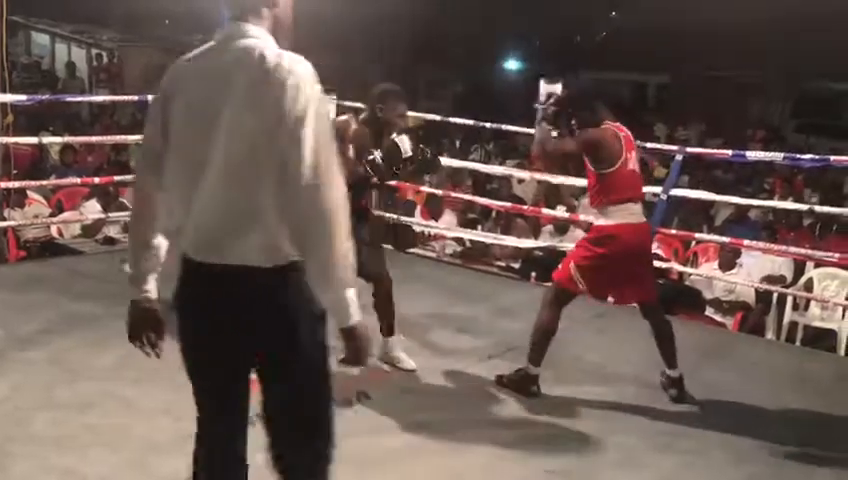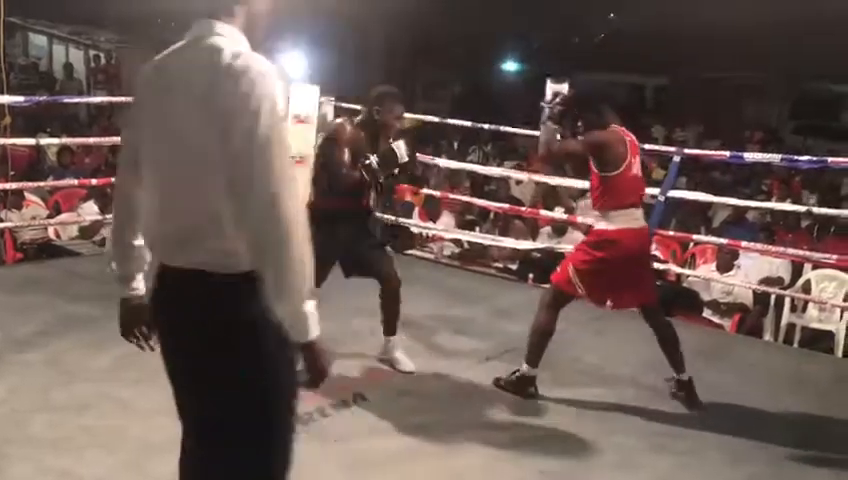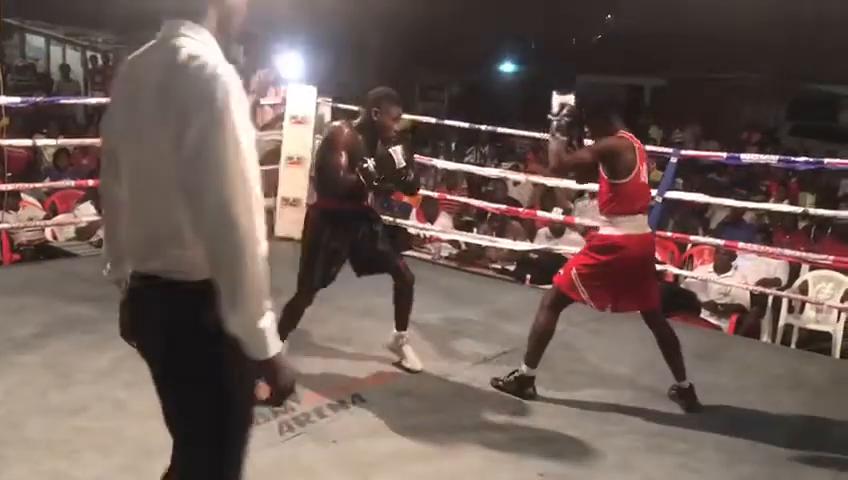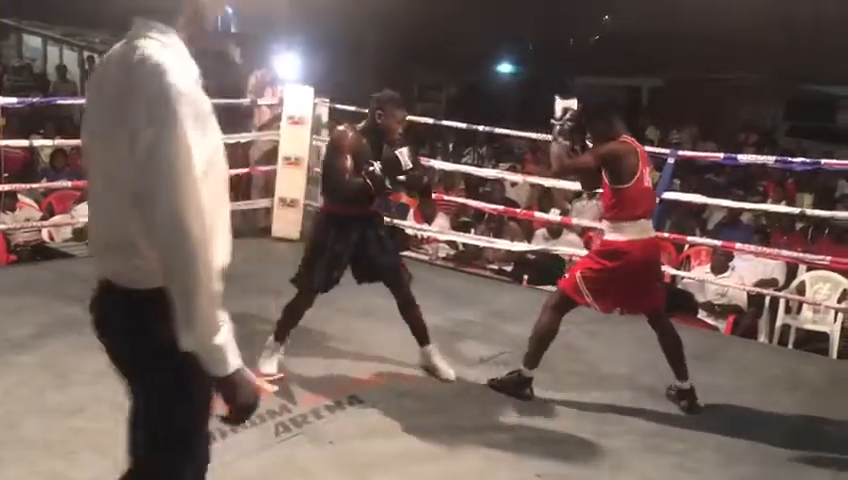
dt=0.1s
person 1, frame 1
left shoulder: (179, 76)
right shoulder: (287, 74)
left elbow: (149, 190)
right elbow: (318, 201)
left wrist: (142, 288)
right wrist: (347, 310)
left hip: (199, 286)
right hip: (271, 288)
person 1, frame 2
left shoulder: (156, 73)
right shoulder: (250, 74)
left elbow: (131, 187)
right elbow: (274, 207)
left wrist: (130, 283)
right wrist: (304, 327)
left hip: (175, 289)
right hip: (239, 295)
person 1, frame 3
left shoulder: (138, 67)
right shoulder: (205, 72)
left elbow: (117, 190)
right elbow: (231, 219)
left wrist: (125, 279)
right wrist: (266, 345)
left hip: (152, 293)
right hip: (198, 303)
person 1, frame 4
left shoulder: (117, 68)
right shoulder: (163, 73)
right elbow: (182, 227)
right wrist: (224, 362)
left hip: (122, 298)
right hip: (159, 311)
person 2, frame 1
left shoulder: (596, 136)
right shoulder: (621, 133)
left elbow: (544, 153)
right elbow: (575, 155)
left wrist: (544, 120)
right wrist: (561, 122)
left hip: (610, 233)
right hip: (638, 230)
left knee: (554, 298)
right knee: (651, 308)
left ankle: (528, 375)
right ankle: (674, 378)
person 2, frame 2
left shoulder: (601, 139)
right shoulder: (626, 138)
left elbow: (549, 152)
right elbow: (580, 158)
left wrist: (549, 119)
right wrist: (565, 121)
left hip: (611, 237)
right hip: (638, 234)
left knee: (552, 299)
right knee: (653, 312)
left ankle: (526, 376)
right ankle: (683, 382)
person 2, frame 3
left shoulder: (611, 146)
right shoulder: (631, 144)
left elbow: (558, 164)
right elbow: (584, 174)
left wrist: (558, 131)
right wrist: (573, 136)
left hip: (615, 243)
right hip: (642, 241)
left knee: (552, 302)
right knee: (654, 318)
left ankle: (524, 377)
right ankle: (684, 388)
person 2, frame 4
left shoulder: (613, 150)
right shoulder: (634, 148)
left elbow: (561, 168)
right elbow: (591, 181)
left wrist: (560, 135)
left hip: (620, 248)
right hip: (646, 245)
left knee: (555, 304)
right knee: (659, 319)
left ankle: (522, 378)
right ankle: (685, 389)
person 3, frame 1
left shoulder: (381, 134)
right shoulder: (347, 128)
left elbow: (381, 175)
right elbow: (346, 177)
left wrist: (419, 164)
right wrist: (380, 160)
left hip: (358, 215)
left knee: (382, 280)
left ankle: (390, 344)
person 3, frame 2
left shoulder: (379, 139)
right shoulder: (343, 131)
left elbow: (371, 182)
right elbow: (339, 183)
right wrist: (378, 165)
left hip: (358, 215)
right hip: (327, 218)
left knee: (391, 280)
left ankle: (390, 346)
person 3, frame 3
left shoulder: (379, 141)
right shoulder: (341, 133)
right elbow: (336, 184)
left wrist: (402, 179)
right wrist: (375, 169)
left hip: (362, 217)
right hip: (330, 219)
left knee: (404, 276)
right knee: (307, 291)
left ankle: (401, 340)
person 3, frame 4
left shoulder: (384, 144)
right shoulder: (345, 137)
left elbow: (382, 186)
right elbow: (343, 188)
left wrist: (412, 181)
right wrist: (382, 171)
left hip: (367, 222)
right hip: (336, 223)
left knee: (402, 288)
right knee: (307, 294)
left ankle: (428, 352)
right ankle: (274, 347)
